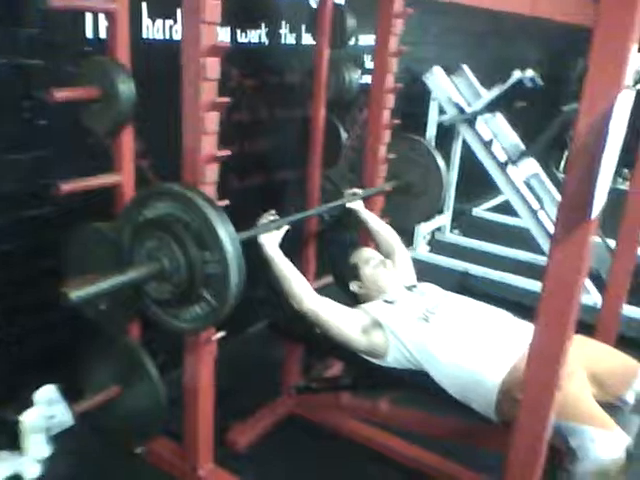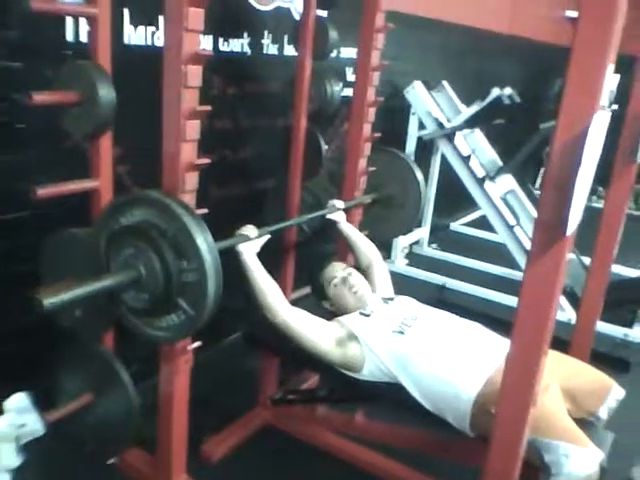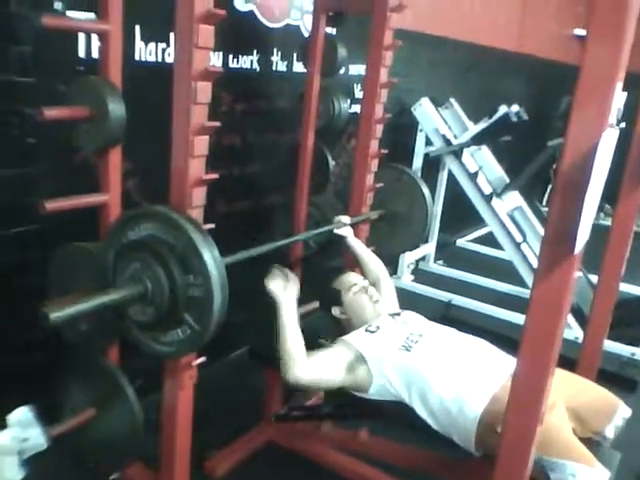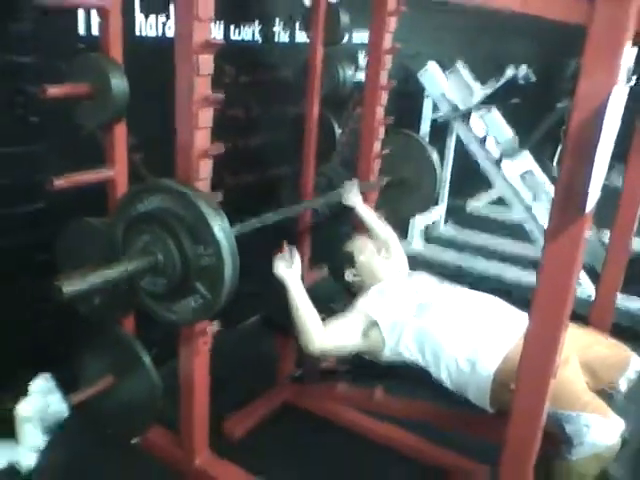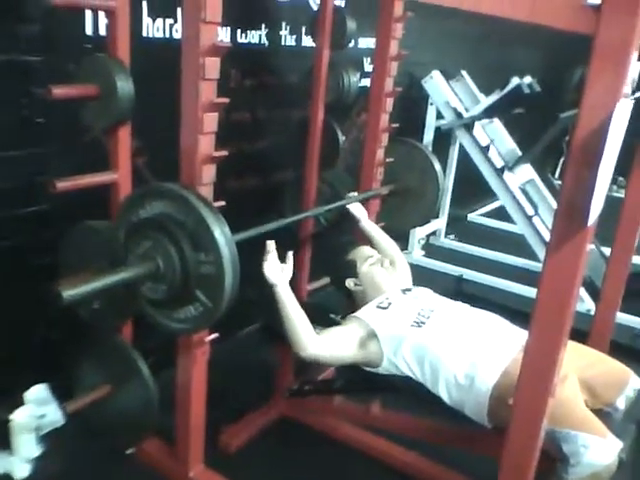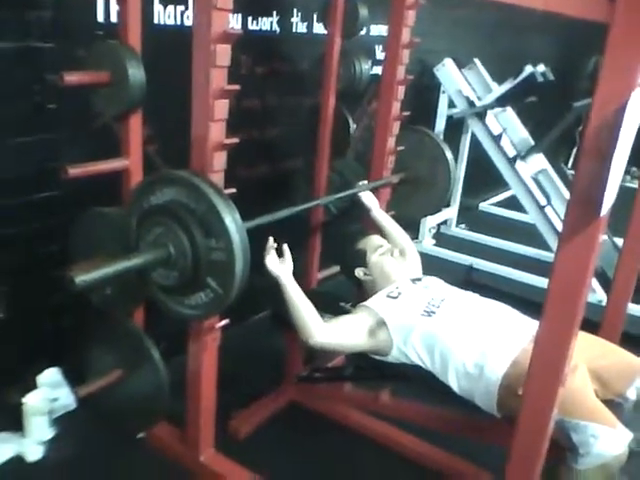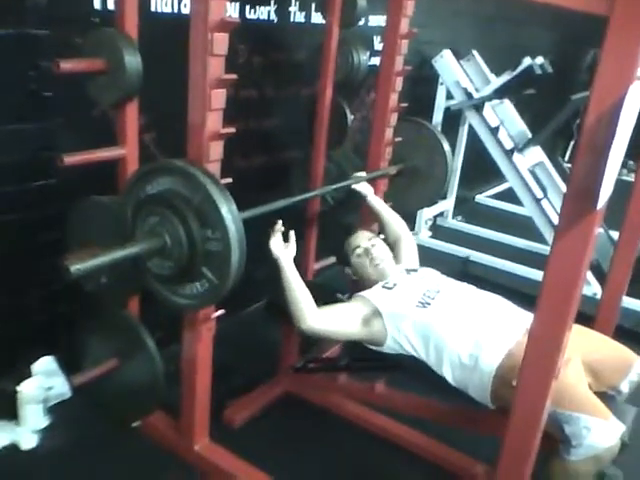
dt=0.7s
person 1, frame 1
left shoulder: (409, 287)
right shoulder: (369, 323)
left elbow: (398, 248)
right elbow: (307, 303)
left wrist: (363, 213)
right wrist: (271, 247)
left hip: (535, 341)
right hip: (509, 376)
person 1, frame 2
left shoulder: (387, 301)
right shoulder: (344, 336)
left elbow: (373, 260)
right elbow: (282, 314)
left wrist: (344, 225)
right wrist: (248, 256)
left hip: (512, 354)
right hip: (485, 389)
left knee: (616, 402)
person 1, frame 3
left shoulder: (393, 314)
right shoulder: (352, 351)
left elbow: (382, 276)
right elbow: (297, 372)
left wrist: (352, 239)
right wrist: (284, 302)
right hip: (489, 405)
left knee: (620, 422)
person 1, frame 4
left shoulder: (404, 278)
right shoulder: (367, 315)
left elbow: (392, 243)
right elbow: (316, 342)
left wrist: (360, 207)
right wrist: (292, 281)
right hip: (501, 363)
right knee: (599, 437)
person 1, frame 5
left shoulder: (407, 292)
right shoulder: (365, 328)
left elbow: (397, 256)
right elbow: (309, 346)
left wrist: (362, 220)
right wrist: (280, 284)
left hip: (528, 347)
right hip: (501, 379)
person 1, frame 6
left shoulder: (415, 280)
right shoulder: (374, 318)
left elbow: (408, 247)
right elbow: (316, 335)
left wrist: (374, 209)
right wrist: (285, 277)
left hip: (537, 335)
right hip: (510, 369)
right knee: (606, 449)
person 1, frame 7
left shoulder: (409, 271)
right shoulder: (368, 308)
left elbow: (403, 233)
right elbow: (311, 320)
left wrist: (370, 197)
right wrist: (285, 261)
left hip: (531, 327)
right hip: (502, 360)
right knee: (597, 440)
